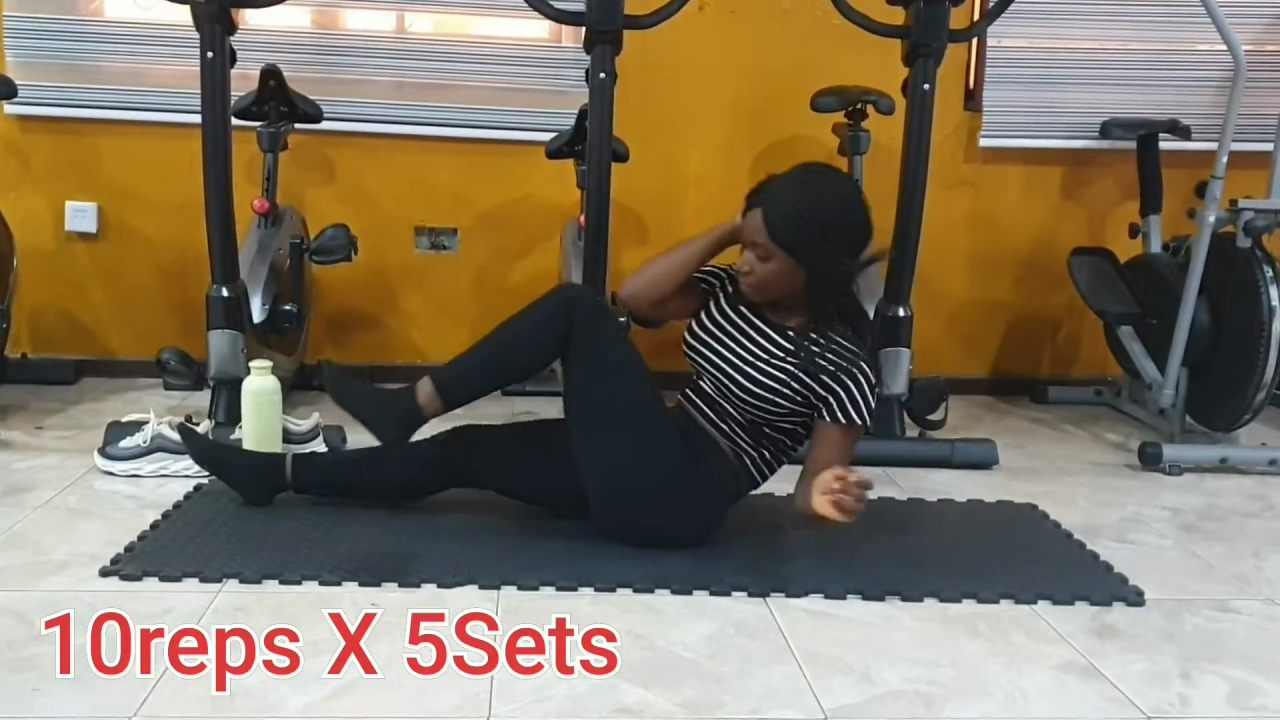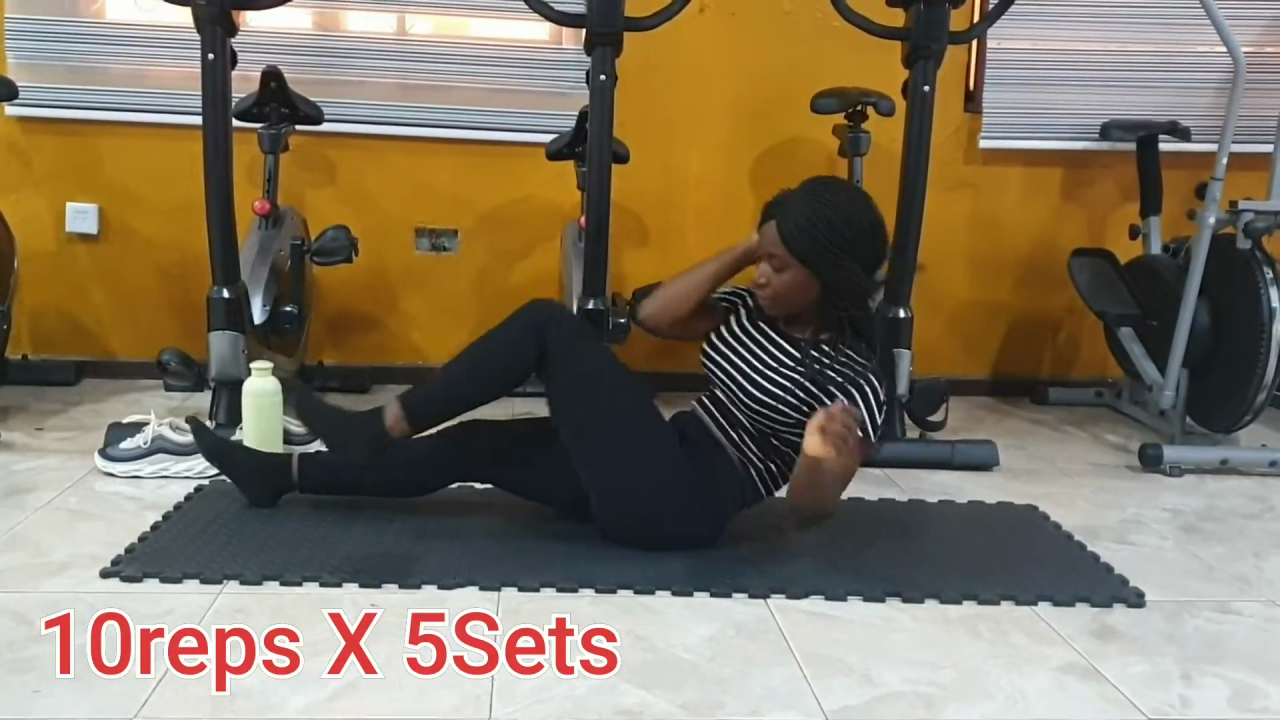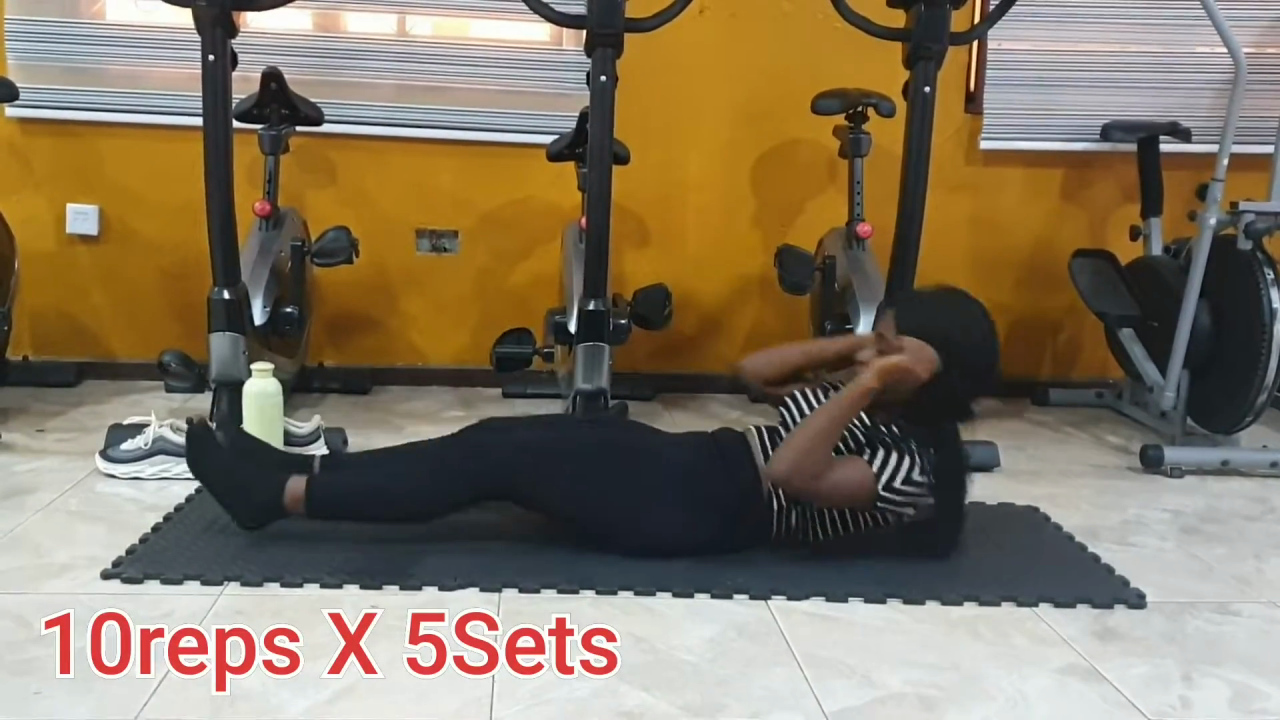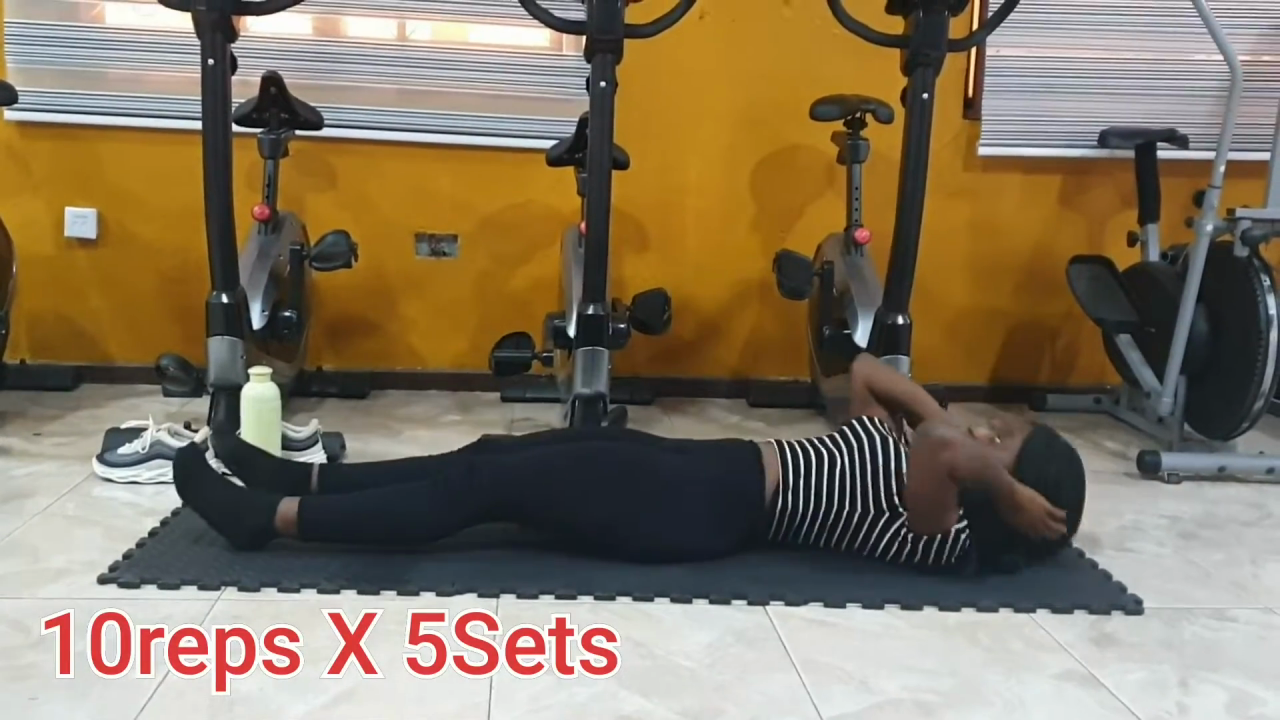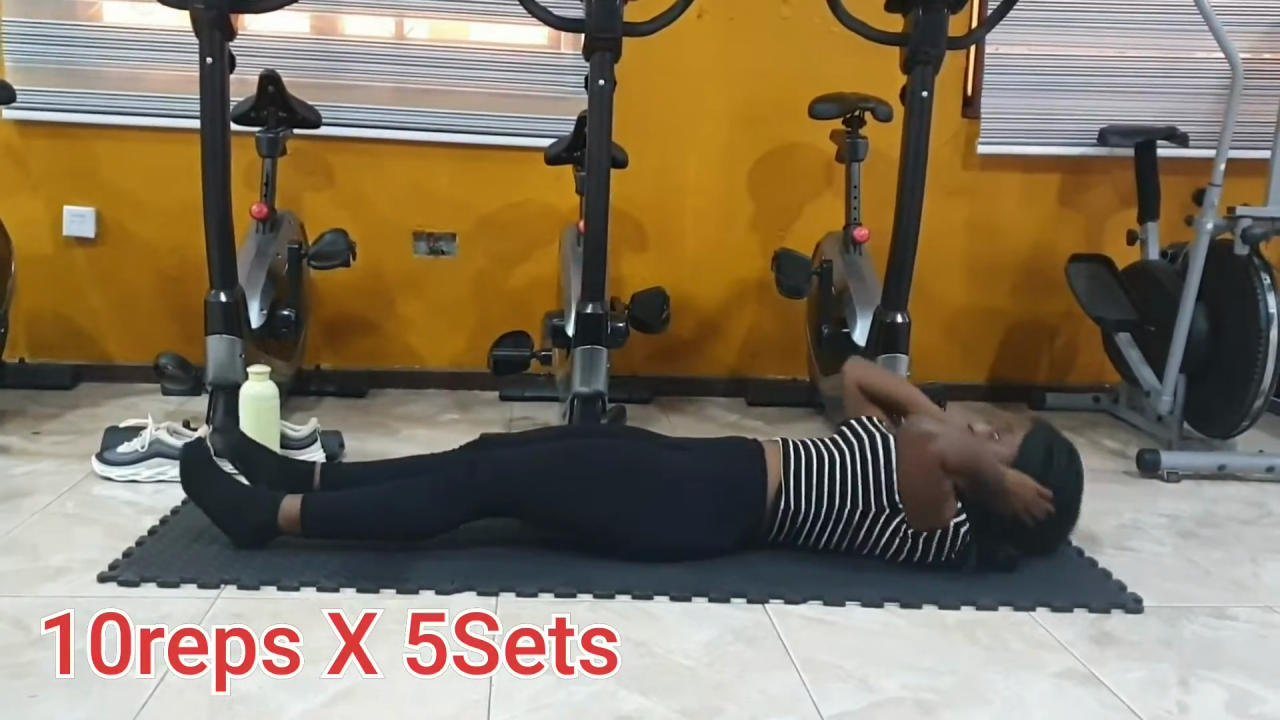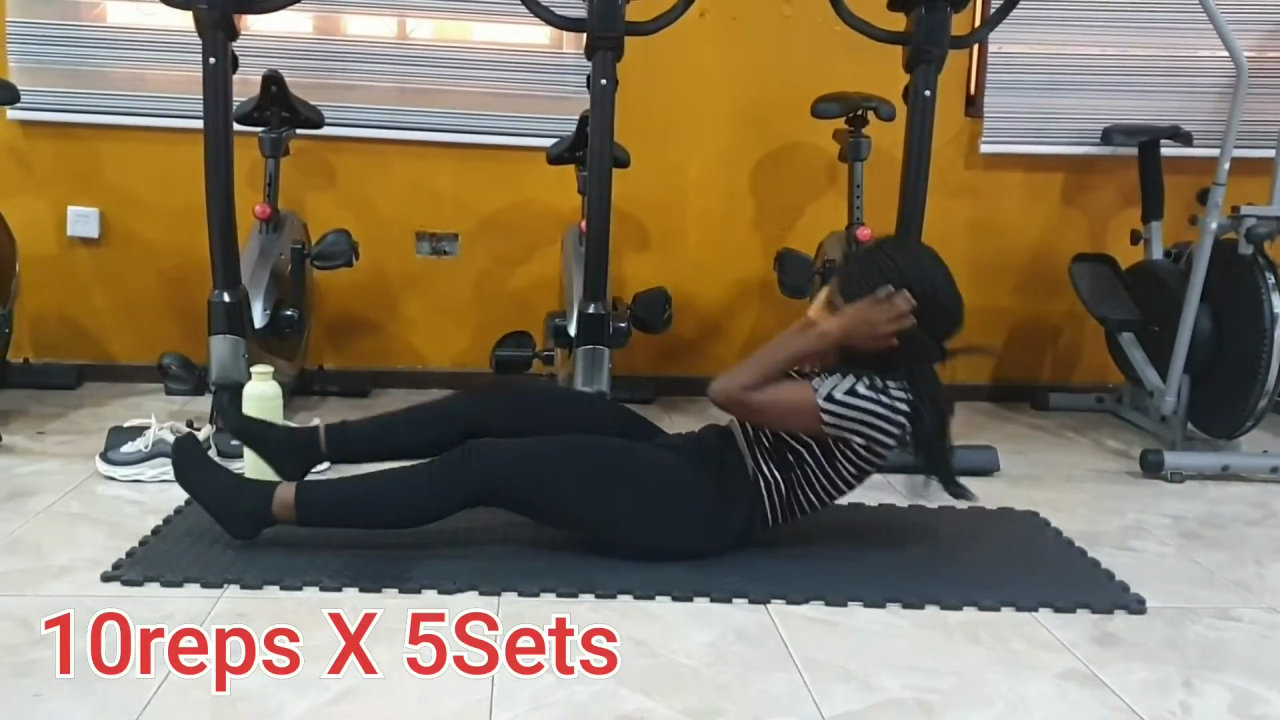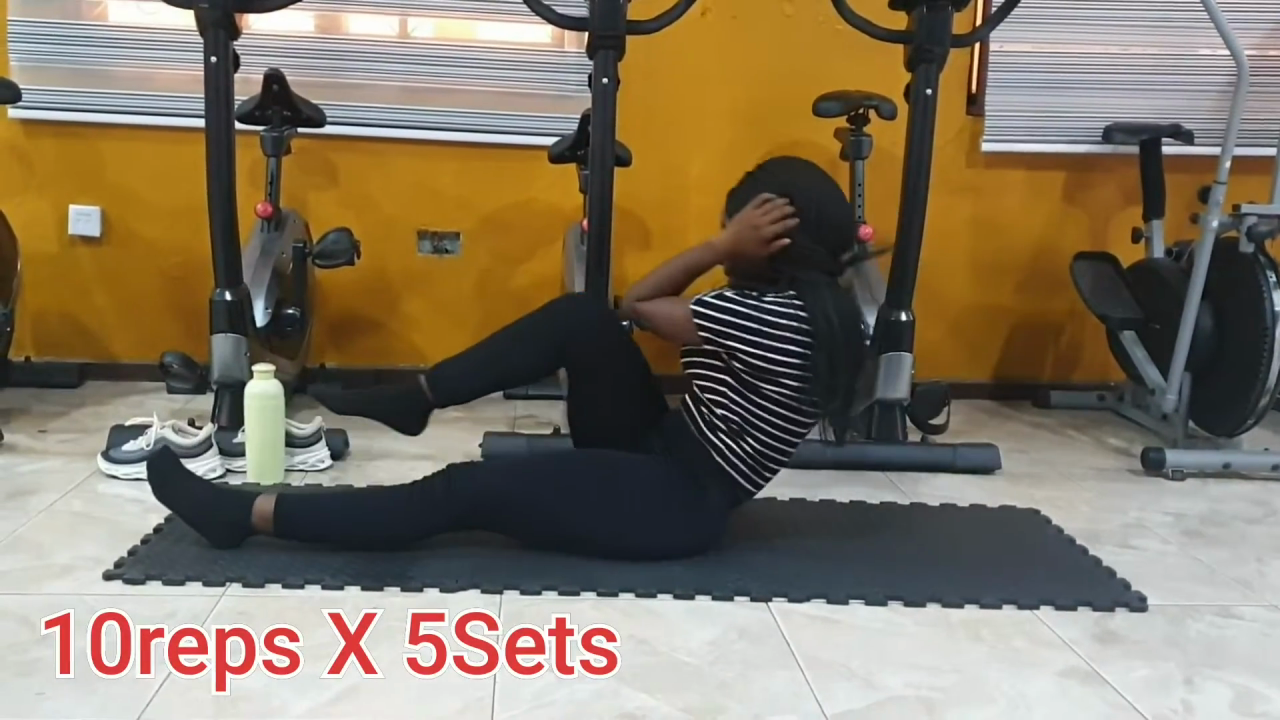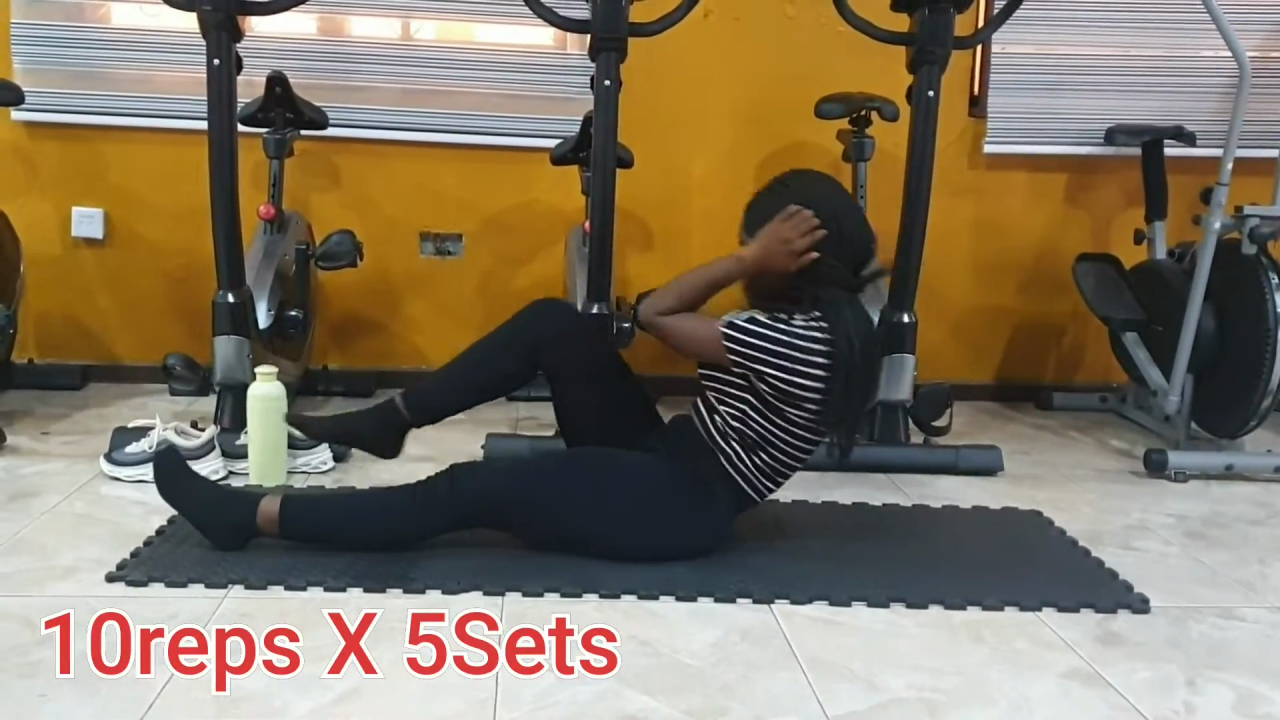
dt=0.4s
person 1, frame 1
left shoulder: (839, 368)
right shoulder: (730, 292)
left elbow: (812, 486)
right elbow: (633, 295)
left wrist: (827, 498)
right wrist: (723, 230)
left hip: (670, 502)
right hip: (632, 473)
left knee: (571, 307)
right knee: (459, 454)
left ankle: (412, 404)
right ankle: (272, 474)
person 1, frame 2
left shoulder: (849, 381)
right shoulder: (755, 313)
left elbow: (810, 504)
right elbow: (653, 316)
left wrist: (823, 460)
right wrist: (742, 251)
left hip: (675, 507)
right hip: (652, 472)
left knee: (546, 323)
right knee: (466, 447)
left ankle: (388, 425)
right ankle: (282, 474)
person 1, frame 3
left shoulder: (905, 472)
right shoulder: (861, 404)
left elbow: (789, 471)
right elbow: (752, 368)
left wrist: (876, 380)
right wrist: (855, 347)
left hip: (686, 507)
right hip: (682, 467)
left knee: (485, 465)
right knee: (487, 442)
left ankle: (276, 495)
right ankle: (301, 469)
person 1, frame 4
left shoulder: (940, 531)
right shoulder: (897, 450)
left elbow: (941, 449)
right elbow: (866, 369)
left wrist: (1008, 494)
right wrist: (949, 423)
left hip: (696, 510)
right hip: (697, 466)
left knee: (484, 487)
right knee: (492, 454)
left ankle: (270, 517)
right ankle: (301, 477)
person 1, frame 5
left shoulder: (941, 523)
right shoulder: (910, 459)
left elbow: (936, 446)
right elbow: (854, 375)
left wrist: (1006, 491)
right wrist: (940, 412)
left hip: (702, 509)
right hip: (707, 467)
left knee: (488, 483)
right knee: (493, 452)
left ankle: (272, 513)
right ankle: (303, 475)
person 1, frame 6
left shoulder: (880, 400)
right shoulder: (868, 372)
left elbow: (732, 392)
right elbow: (746, 383)
left wrist: (825, 334)
right wrist: (824, 332)
left hip: (700, 508)
right hip: (691, 470)
left knee: (480, 465)
right knee: (503, 403)
left ankle: (266, 505)
right ankle: (307, 447)
person 1, frame 7
left shoulder: (768, 316)
right shoulder: (807, 303)
left elbow: (640, 304)
right elbow: (645, 305)
left wrist: (723, 248)
right wrist: (727, 252)
left hip: (675, 505)
right hip: (659, 459)
left knee: (460, 493)
right knee: (580, 317)
left ankle: (244, 514)
right ankle: (414, 397)
person 1, frame 8
left shoulder: (801, 341)
right shoulder: (813, 318)
left elbow: (655, 315)
right elbow: (666, 311)
left wrist: (750, 258)
right wrist: (756, 268)
left hip: (677, 507)
right hip: (659, 460)
left knee: (466, 493)
right knee: (549, 321)
left ankle: (250, 515)
right ankle: (385, 421)
